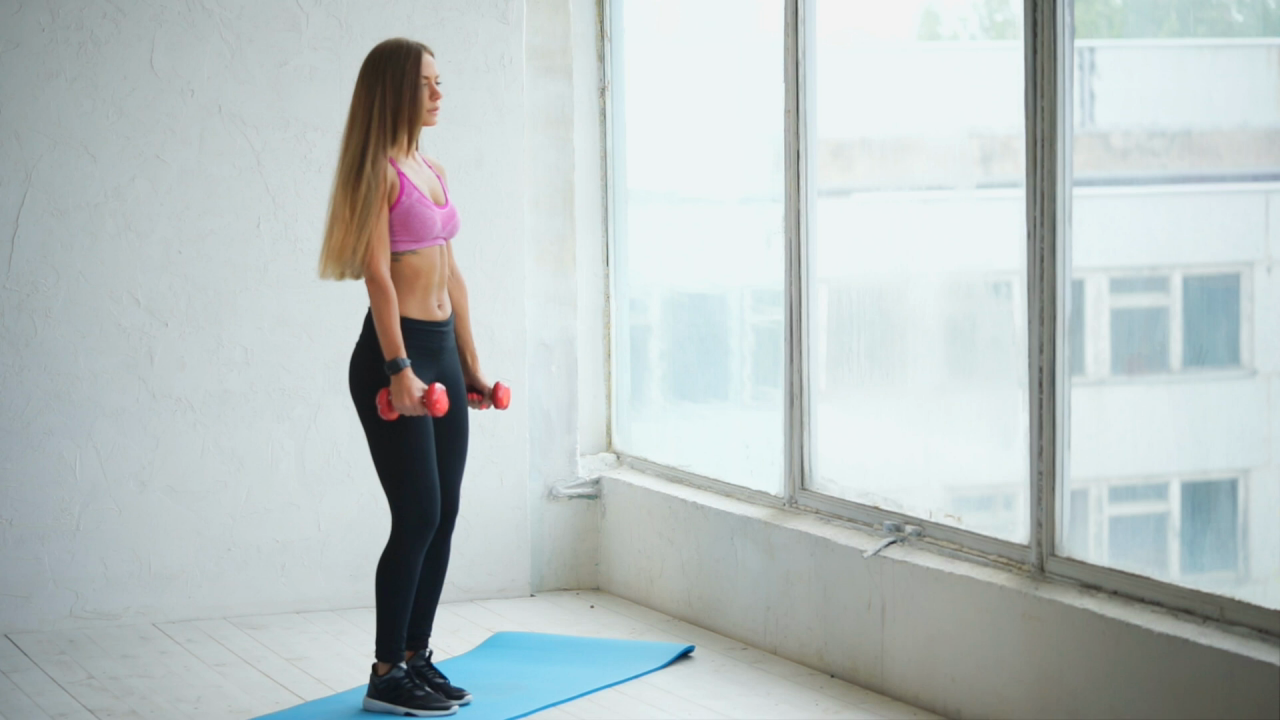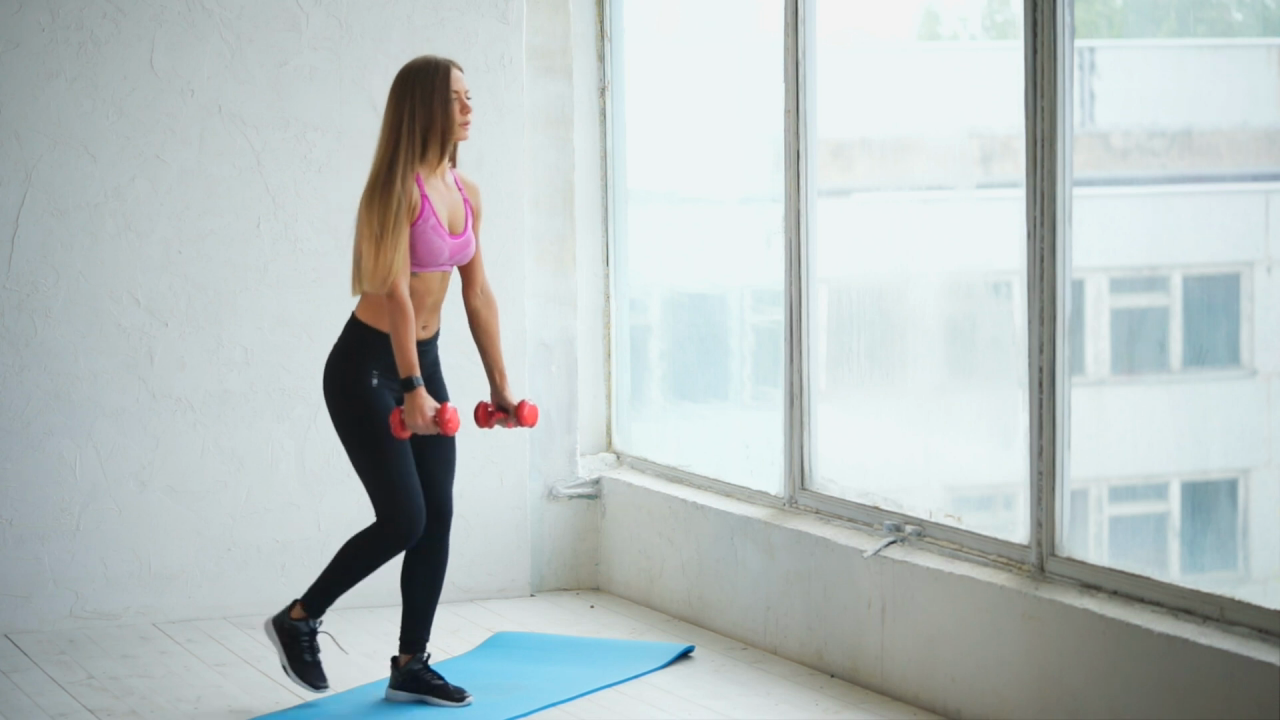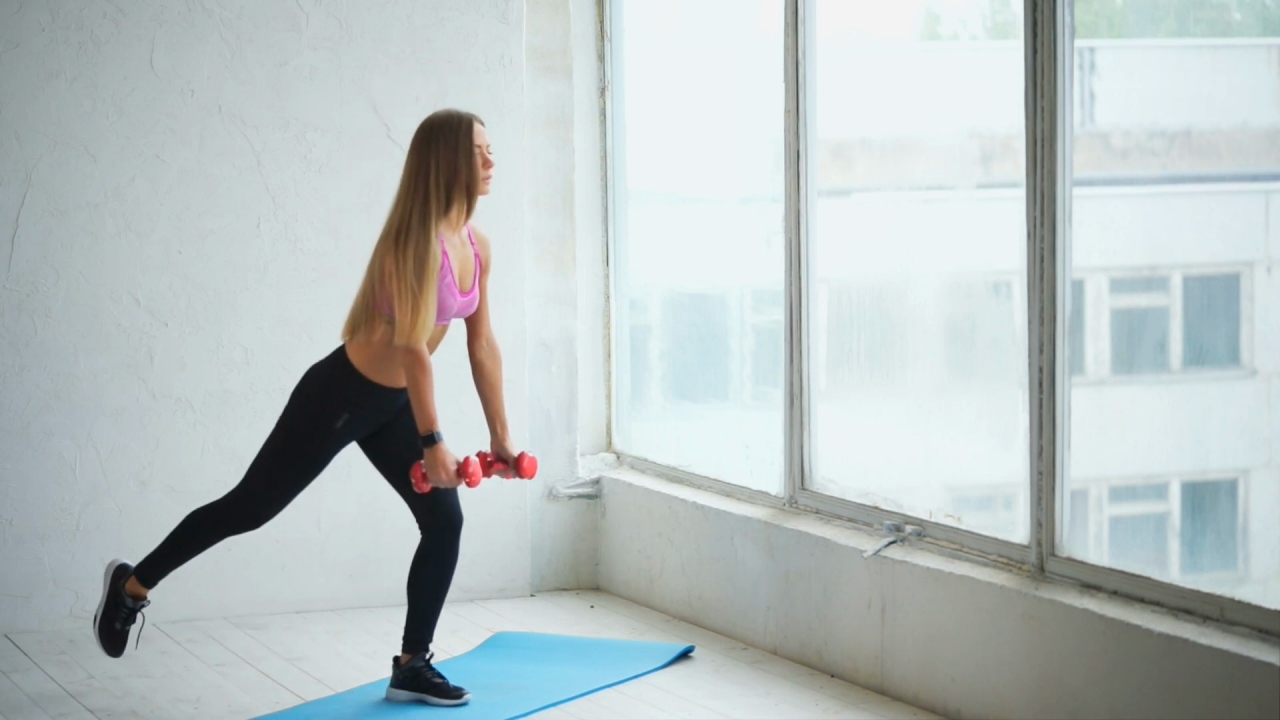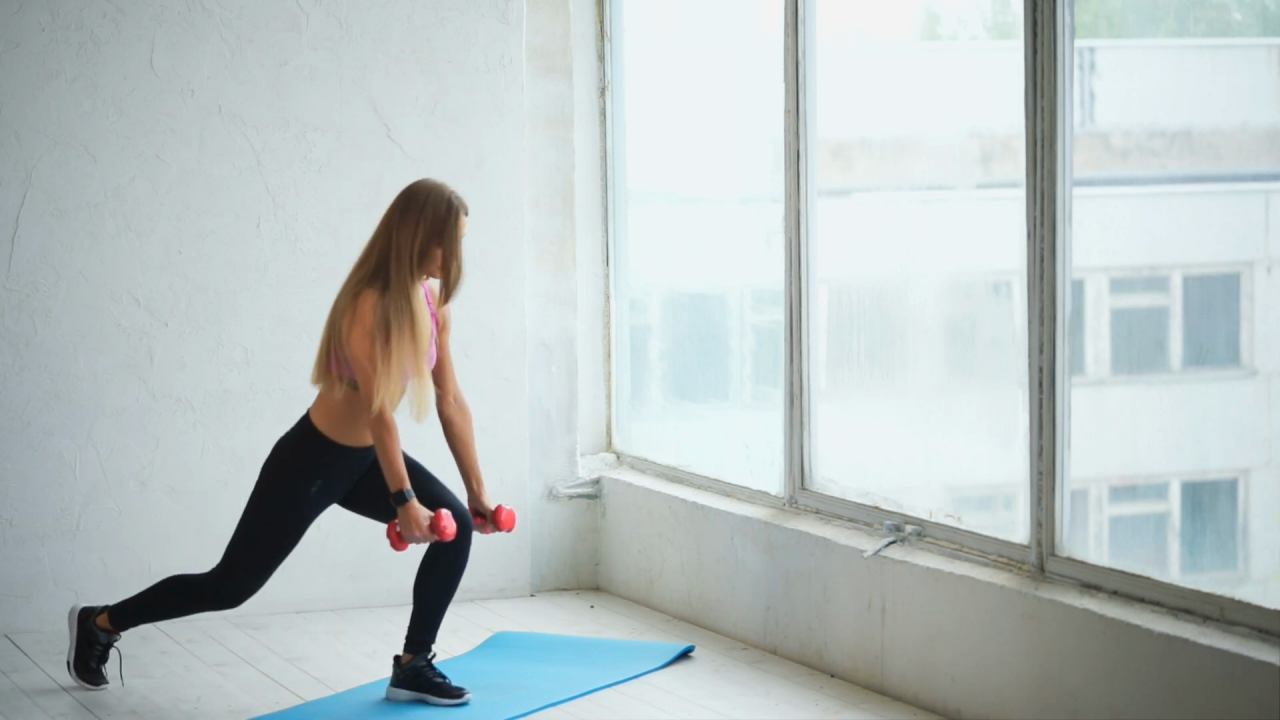
dt=0.7s
person 1, frame 1
left shoulder: (432, 170)
right shoulder: (375, 172)
right elbow: (377, 276)
left wrist: (470, 367)
right wrist: (398, 370)
left hip: (439, 353)
right hip: (394, 357)
left knee: (443, 517)
right knee: (417, 519)
left ankle: (415, 658)
person 1, frame 2
left shoulder: (466, 191)
right shoulder: (399, 188)
left elbow: (478, 293)
right elbow: (394, 293)
left wrist: (500, 383)
right wrist: (412, 389)
left hip: (422, 359)
right hip: (365, 366)
left knee: (437, 518)
right knee: (403, 519)
left ankle: (410, 665)
right ankle: (297, 622)
person 1, frame 3
left shoulder: (478, 245)
right shoulder: (412, 241)
left elbow: (482, 346)
right elbow: (413, 348)
left wrist: (500, 436)
right wrist: (432, 442)
left hip: (391, 403)
right hip: (339, 395)
left knee: (445, 522)
right knee: (247, 509)
left ankle: (412, 667)
right ankle: (130, 585)
person 1, frame 4
left shoulder: (434, 303)
right shoulder: (369, 304)
left elbow: (451, 401)
right elbow: (379, 410)
left wrist: (477, 490)
right wrist: (404, 500)
left hip: (363, 459)
right hip: (311, 461)
left knee: (456, 526)
right knee: (231, 585)
left ankle: (413, 665)
right ankle: (99, 624)
